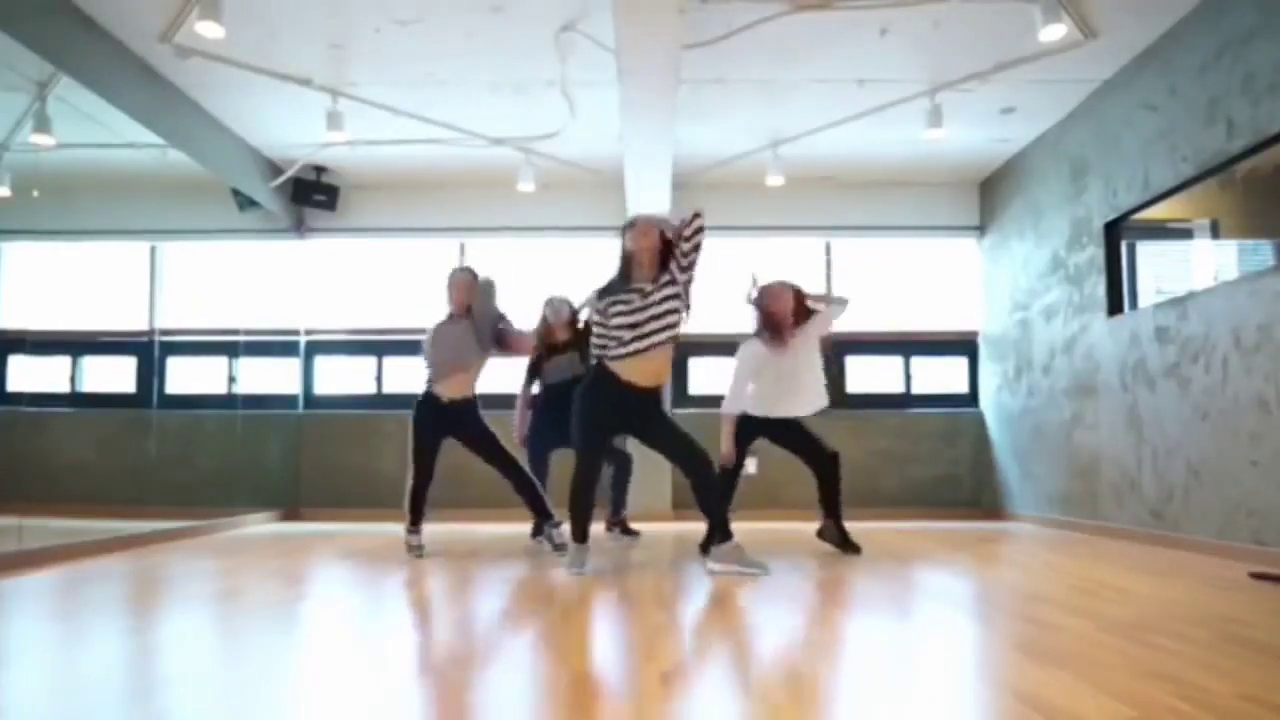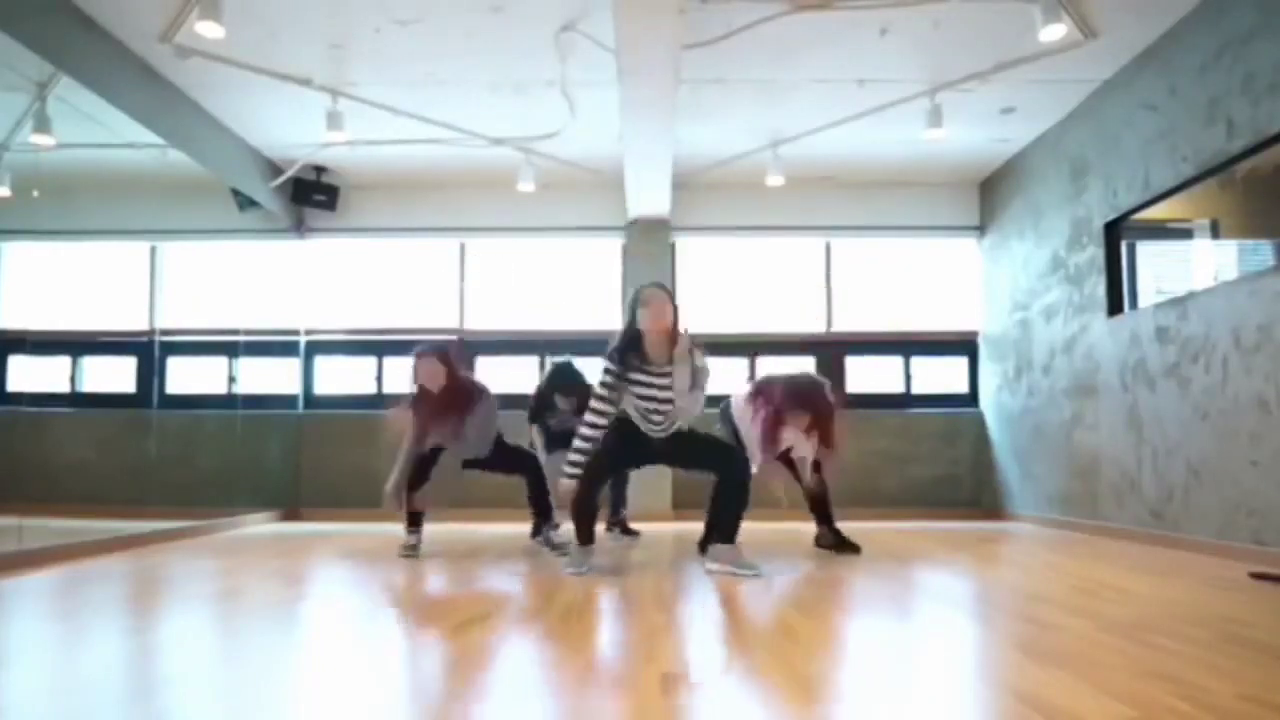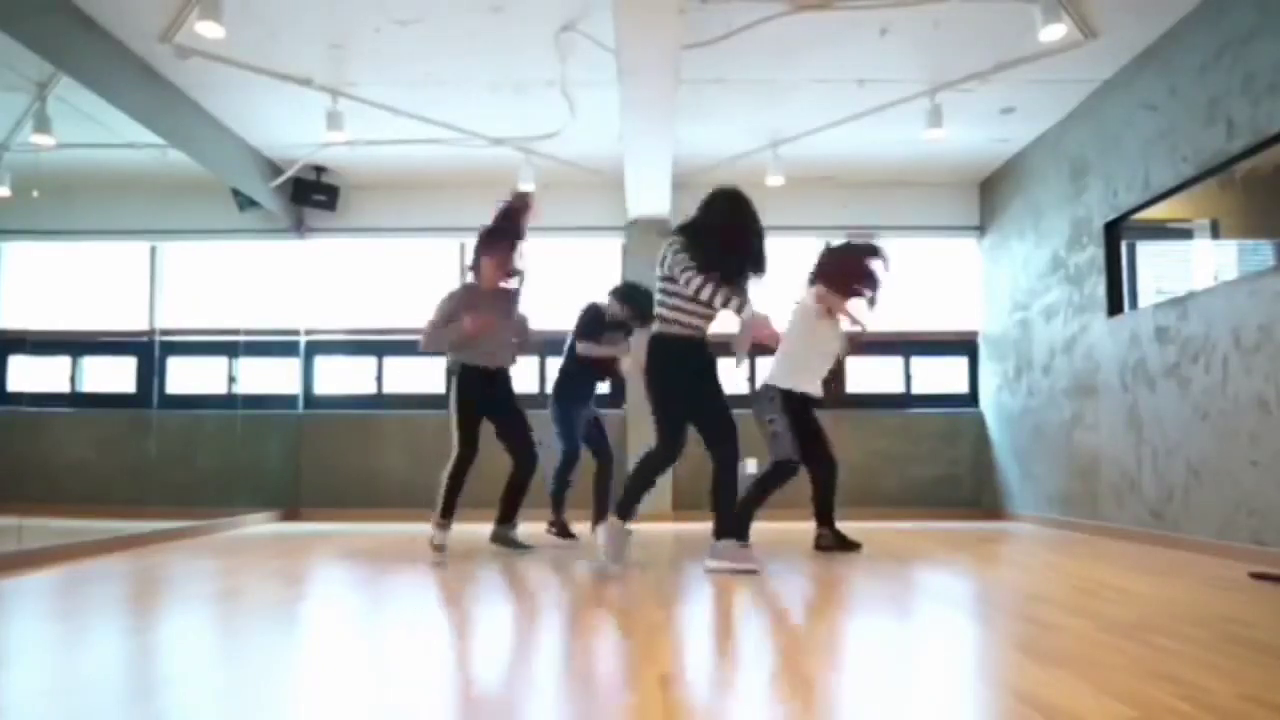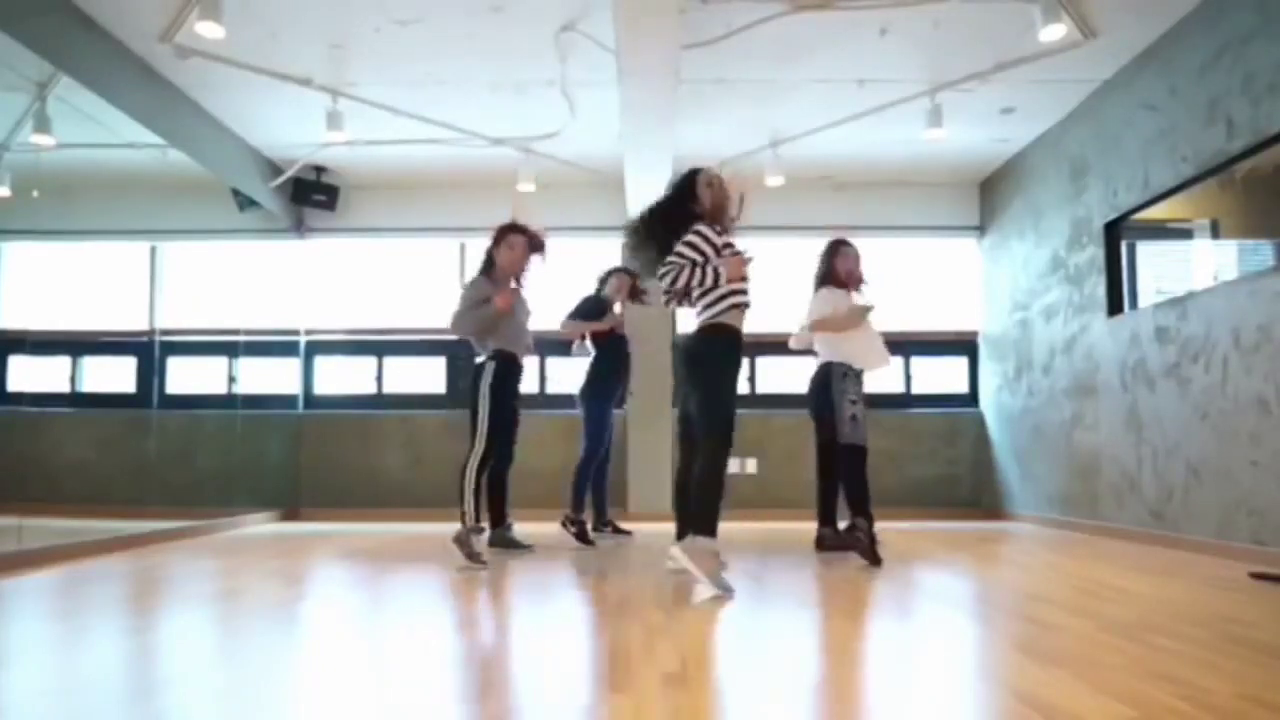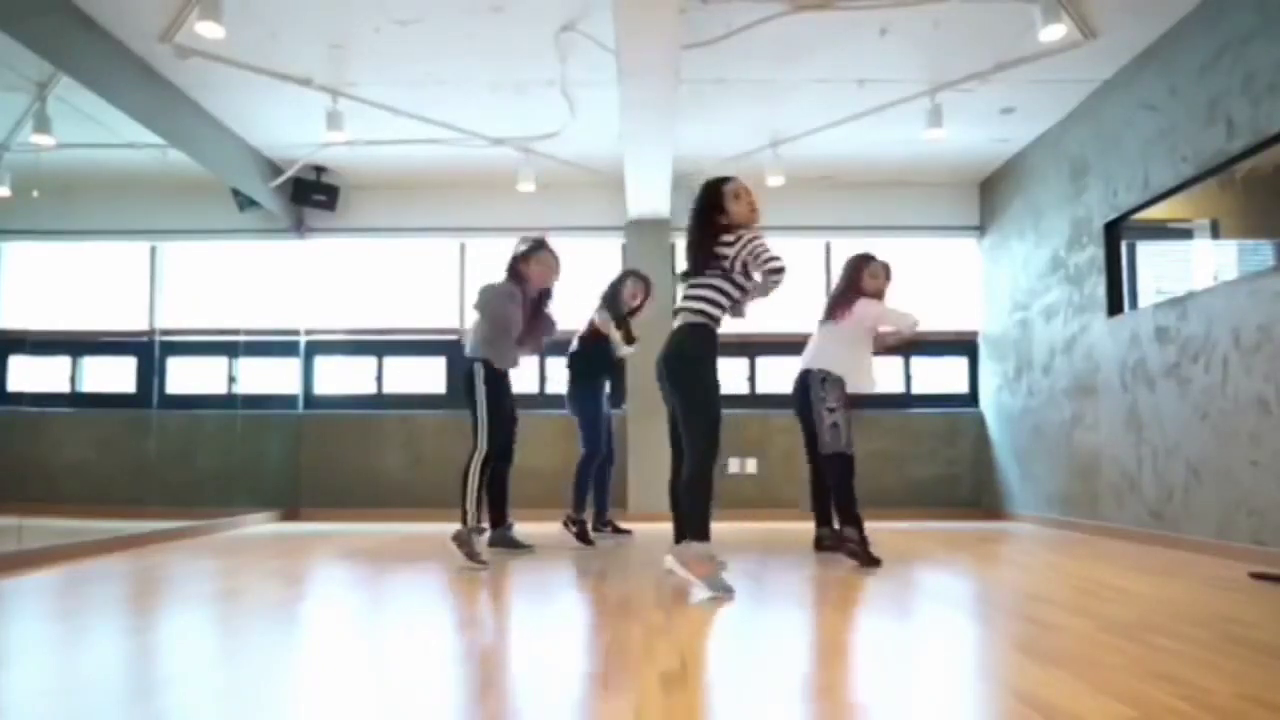
dt=0.4s
person 1, frame 1
left shoulder: (676, 278)
right shoulder: (607, 296)
left elbow: (694, 224)
right elbow: (597, 349)
left wrist: (667, 227)
left hip: (647, 401)
right hip: (603, 392)
left knee: (700, 465)
right knee: (586, 471)
left ankle: (723, 546)
right ankle: (579, 546)
person 1, frame 2
left shoulder: (689, 356)
right shoulder: (621, 359)
left elbow: (689, 411)
right elbow: (596, 416)
left wrist: (682, 369)
right wrist: (570, 471)
left hip: (673, 438)
right hip: (629, 436)
left knee: (736, 464)
right knee: (587, 480)
left ankle: (721, 548)
right ankle: (584, 547)
person 1, frame 3
left shoulder: (725, 257)
right shoulder: (679, 249)
left elbow: (734, 290)
right elbow: (693, 283)
left wrist: (751, 321)
right wrist: (750, 314)
left hip: (698, 356)
right hip: (668, 353)
left knee: (725, 448)
right knee: (671, 444)
left ankle: (725, 544)
right ankle: (618, 522)
person 1, frame 4
left shoulder: (715, 237)
right shoulder: (702, 231)
left elbow: (674, 292)
right elbow: (665, 277)
right wrist: (721, 273)
left hip: (706, 349)
right hip: (714, 347)
left knee: (693, 454)
right knee: (714, 448)
left ankle: (685, 543)
right ankle: (699, 543)
person 1, frame 5
left shoulder: (714, 249)
right shoulder: (740, 239)
right elbow: (773, 271)
left wrist: (740, 289)
right wrist: (755, 288)
left hip: (678, 353)
right hip: (691, 352)
left knee: (688, 454)
right knee: (700, 451)
left ankle: (685, 546)
right ankle: (691, 549)
person 2, frame 1
left shoulder: (481, 324)
right shoulder: (439, 329)
left hip: (464, 411)
right hip: (430, 408)
left knee: (509, 465)
right knee: (422, 473)
left ankle: (549, 524)
right ankle: (414, 531)
person 2, frame 2
left shoulder: (477, 397)
right shoulder: (420, 402)
right elbow: (412, 446)
right wrist: (395, 485)
left hip: (484, 449)
right hip: (443, 450)
left knee: (529, 464)
right knee: (410, 481)
left ankle: (544, 527)
right ankle: (413, 533)
person 2, frame 3
left shoulder: (508, 299)
right shoulder: (459, 298)
right elbow: (429, 340)
right wrist: (461, 329)
left hip: (499, 383)
right hip: (467, 380)
left knee: (526, 455)
right knee: (464, 452)
left ankle: (504, 526)
right ankle: (442, 526)
person 2, frame 4
left shoulder: (512, 289)
right shoulder: (482, 284)
right elbow: (458, 324)
right wrist: (495, 308)
left hip: (508, 374)
right hip: (494, 370)
left knee: (502, 457)
right knee: (483, 449)
left ankle: (500, 528)
right ankle: (468, 529)
person 2, frame 5
left shoulder: (534, 303)
right shoulder: (507, 292)
right elbow: (484, 301)
left hip: (498, 375)
right hip: (483, 371)
left knee: (502, 453)
right knee: (487, 447)
left ankle: (500, 528)
right ankle: (468, 528)
person 3, frame 1
left shoulder: (809, 329)
right shoulder: (755, 346)
left elbow: (841, 304)
right elbow: (735, 394)
left wrist: (807, 298)
right wrist: (726, 439)
left hip: (785, 417)
right hip: (750, 415)
left knee: (827, 459)
right knee: (730, 466)
left ankle: (832, 526)
person 3, frame 2
right shoulder: (759, 405)
left elbow: (804, 450)
right elbow: (756, 454)
left wrist: (808, 475)
right hip: (735, 419)
left knee: (814, 483)
left ankle: (827, 531)
person 3, frame 3
left shoulder: (829, 317)
right shoulder: (812, 305)
right elbow: (822, 296)
right wrist: (846, 313)
left hip: (800, 399)
right hip: (777, 395)
left knee: (824, 464)
right knee: (787, 463)
left ankle: (827, 531)
right ankle: (736, 524)
person 3, frame 4
left shoulder: (842, 298)
right shoulder: (829, 294)
left elbow: (797, 341)
right elbow: (814, 324)
right wrist: (851, 318)
left hip: (832, 379)
right hip: (839, 376)
left knee: (831, 460)
right knee: (852, 451)
left ankle: (827, 531)
right ankle: (861, 527)
person 3, frame 5
left shoulder: (843, 309)
right shoulder: (865, 306)
right elbow: (909, 324)
left wrist: (880, 337)
right wrist: (890, 334)
left hip: (812, 384)
right hip: (824, 384)
left knee: (824, 462)
right knee: (838, 459)
left ankle: (825, 531)
right ankle: (852, 534)
person 4, frame 1
left shoulder: (584, 339)
right shoulder: (541, 348)
right elbow: (527, 387)
right wrist: (520, 426)
right hip: (545, 423)
left knee: (622, 460)
right knee: (537, 472)
left ankle: (616, 519)
right ankle: (541, 522)
person 4, frame 2
left shoulder: (586, 392)
right shoulder: (543, 395)
right elbow: (535, 424)
right wrist: (543, 455)
left hip: (576, 435)
right hip: (550, 437)
left ankle: (616, 519)
person 4, frame 3
left shoulder: (619, 324)
right shoulder: (594, 314)
right elbow: (581, 347)
right wrist: (617, 351)
left hip: (584, 398)
right hip: (568, 395)
left knee: (605, 456)
right knee: (571, 451)
left ankle: (601, 518)
right ankle: (556, 518)
person 4, frame 4
left shoulder: (609, 309)
right shoulder: (594, 303)
right elbow: (566, 326)
right wrist: (602, 324)
left hip: (605, 392)
right hip: (599, 389)
left knee: (602, 456)
right knee: (593, 452)
left ankle: (601, 520)
right ankle: (574, 517)
person 4, frame 5
left shoulder: (621, 317)
right shoulder: (609, 308)
right elbow: (600, 318)
right wrist: (618, 340)
left hip: (594, 388)
right hip: (584, 387)
left knee: (605, 454)
right knee: (594, 450)
left ankle: (601, 518)
right ankle: (575, 516)
